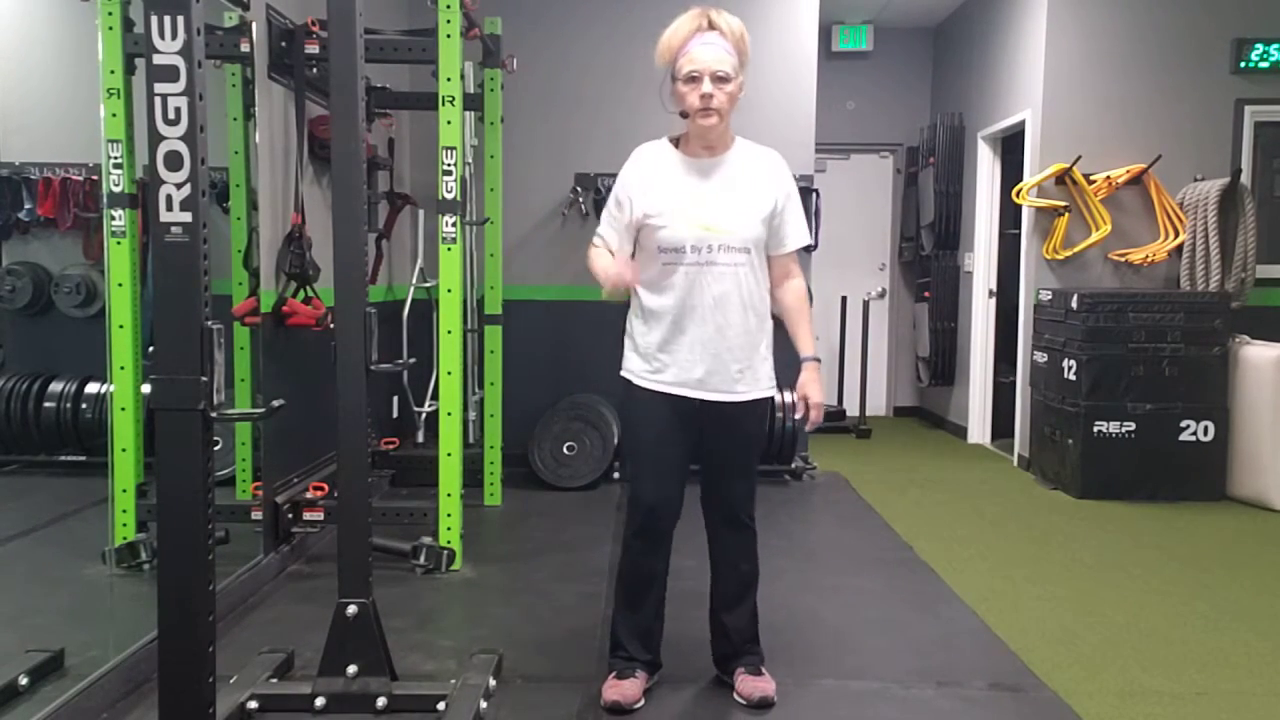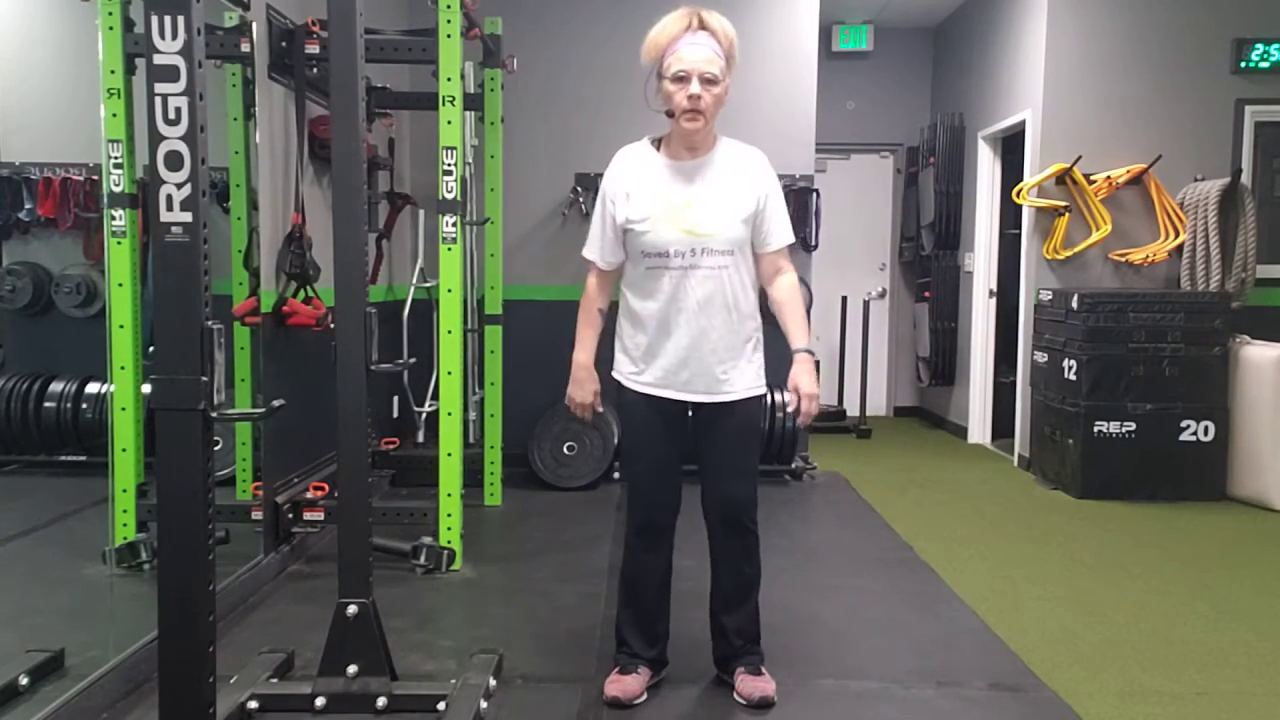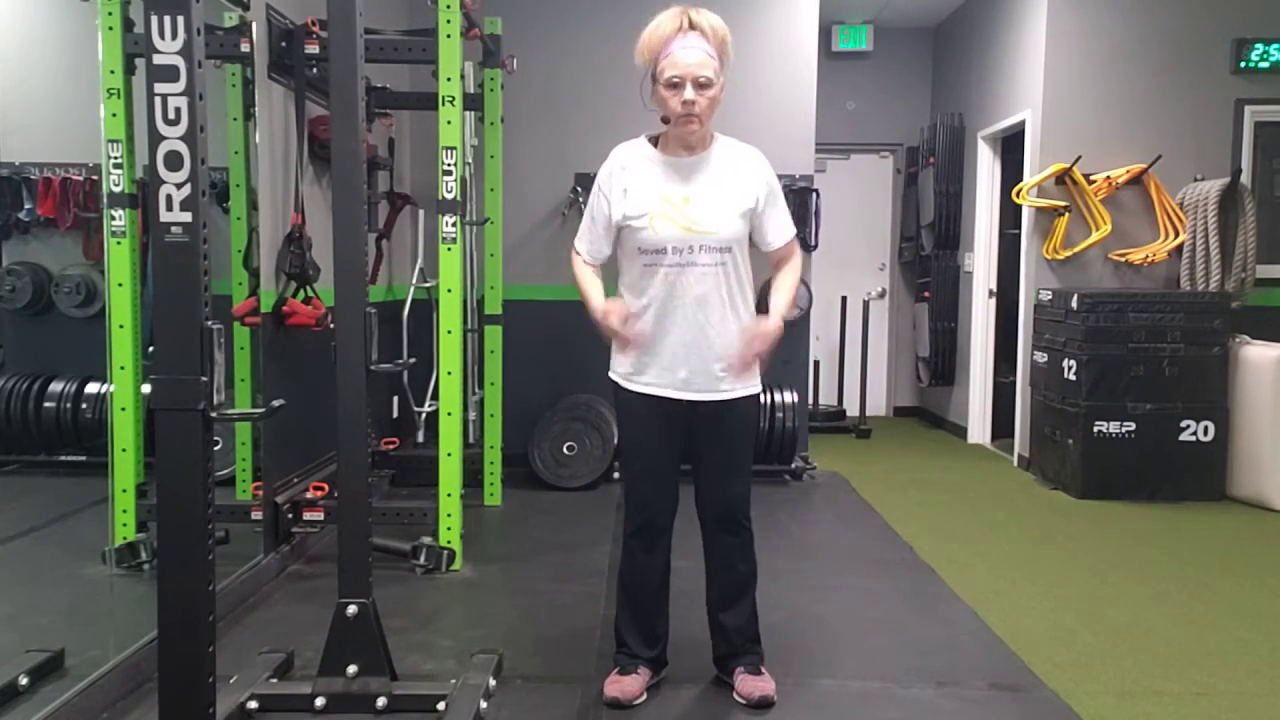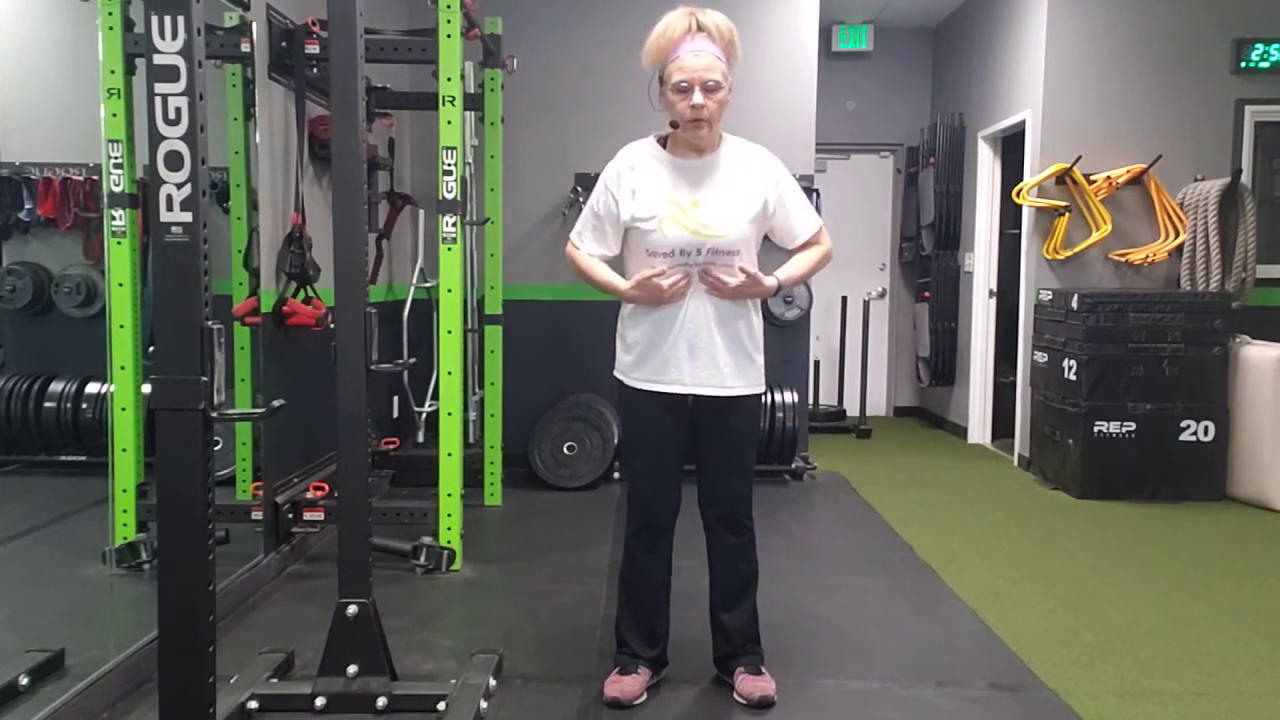
dt=0.4s
person 1, frame 1
left shoulder: (767, 170)
right shoulder: (647, 165)
left elbow: (786, 277)
right elbow: (600, 254)
left wrist: (809, 362)
right wrist: (609, 269)
left hip: (741, 383)
right hip: (657, 379)
left knee: (733, 522)
right knee: (649, 519)
left ankle: (740, 655)
right ankle: (632, 658)
person 1, frame 2
left shoulder: (750, 168)
right shoulder: (628, 168)
left elbow: (778, 271)
right elbow: (601, 277)
left wrist: (802, 356)
right wrist: (582, 364)
left hip: (732, 383)
right hip: (647, 382)
left knee: (734, 520)
right knee: (648, 523)
left ankle: (741, 655)
right ankle: (638, 654)
person 1, frame 3
left shoulder: (749, 167)
right shoulder: (624, 166)
left elbow: (787, 259)
right elbow: (584, 257)
left wrist: (773, 321)
right wrist: (600, 308)
left hip: (729, 382)
right hip: (645, 380)
left knee: (729, 520)
right knee: (647, 521)
left ankle: (741, 655)
right ankle: (638, 655)
person 1, frame 4
left shoulder: (758, 167)
right shoulder: (631, 166)
left elbow: (819, 244)
right elbow: (578, 248)
left wrist: (767, 284)
right wrist: (628, 289)
left hip: (732, 379)
right hip: (650, 378)
left knee: (731, 518)
right knee: (649, 519)
left ankle: (740, 655)
right ankle: (639, 655)
